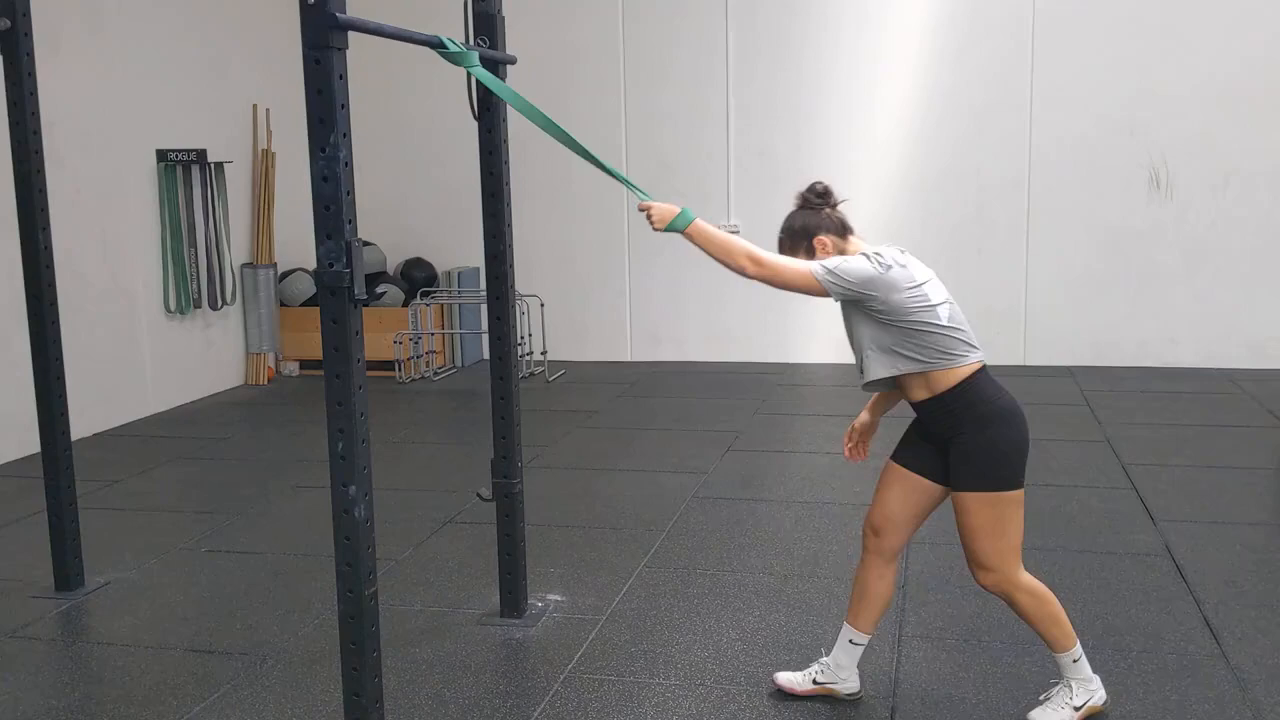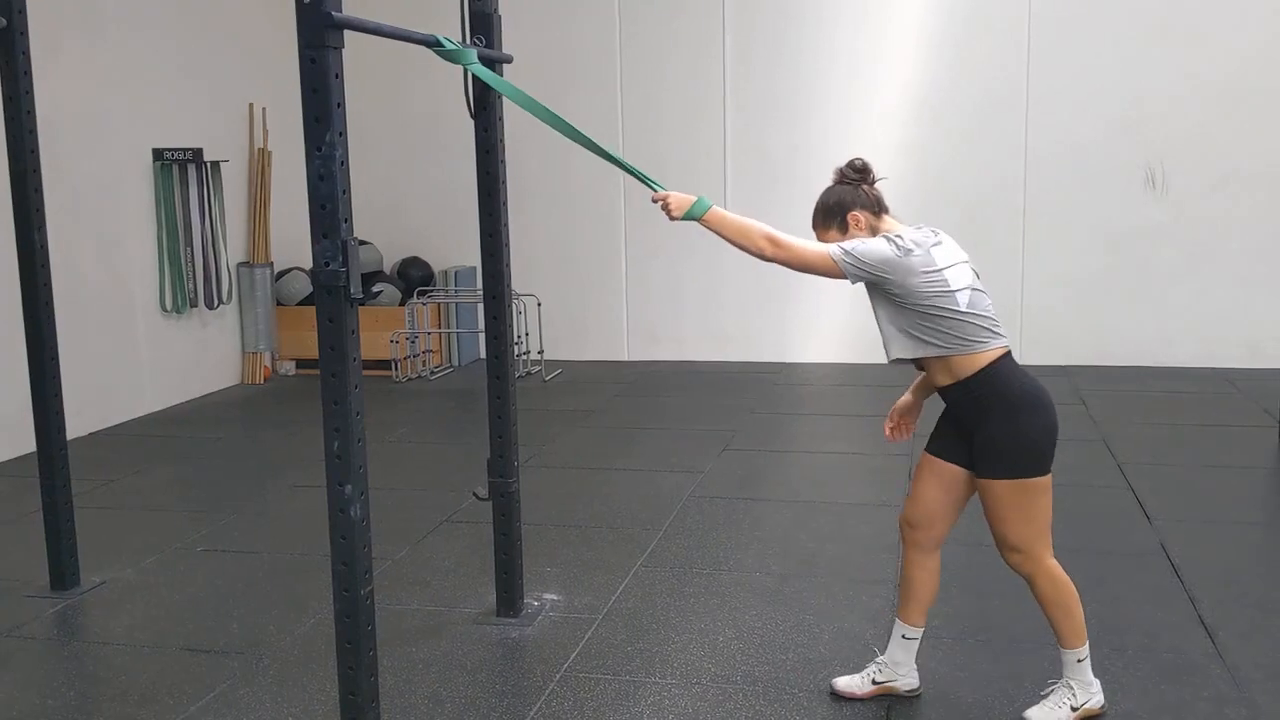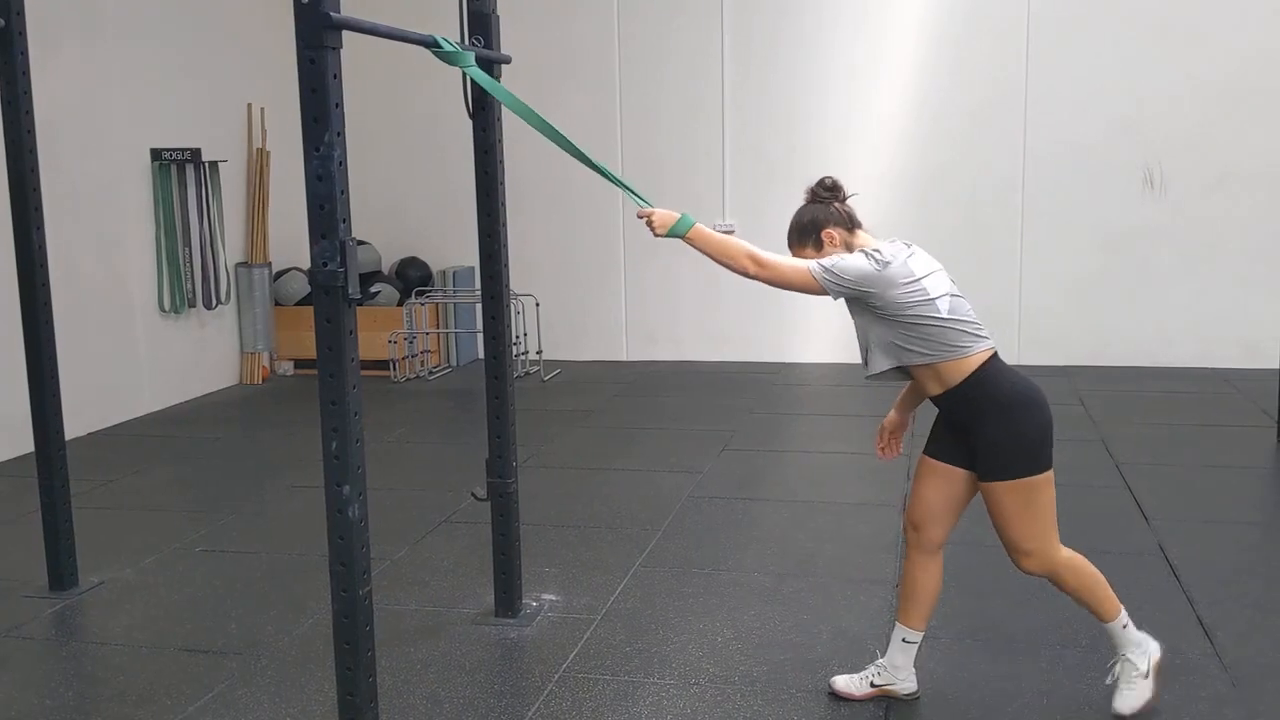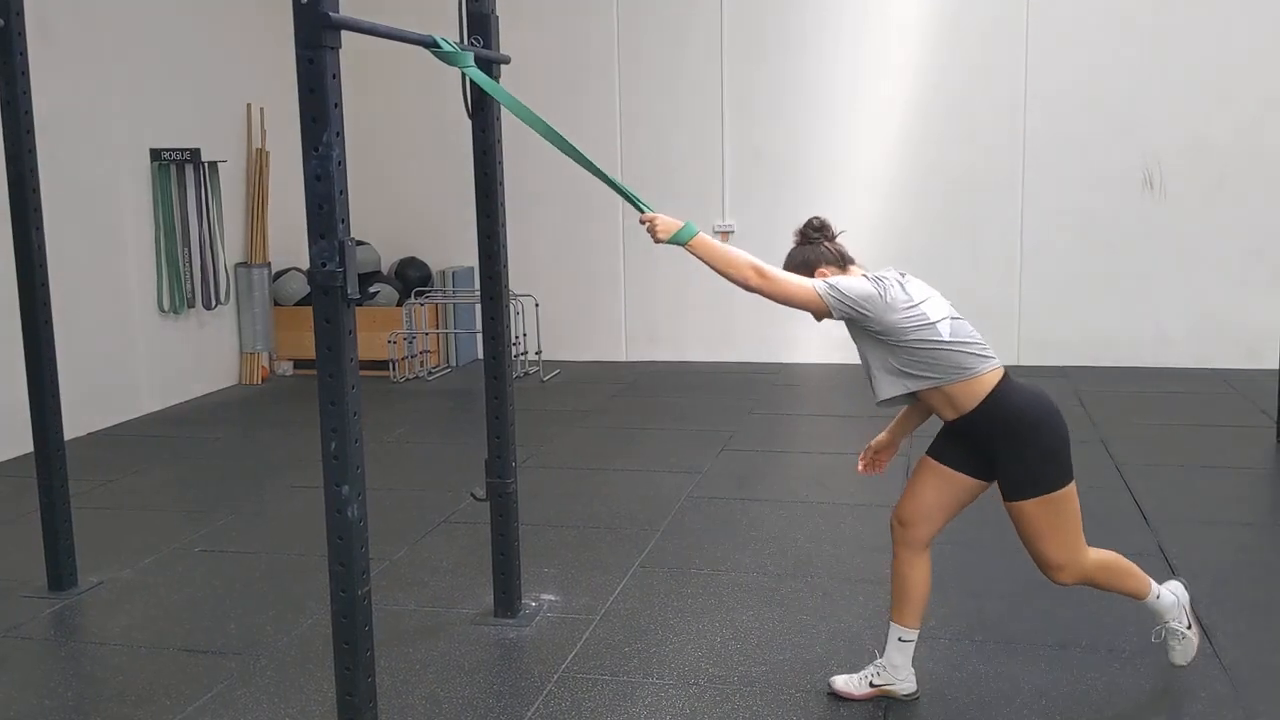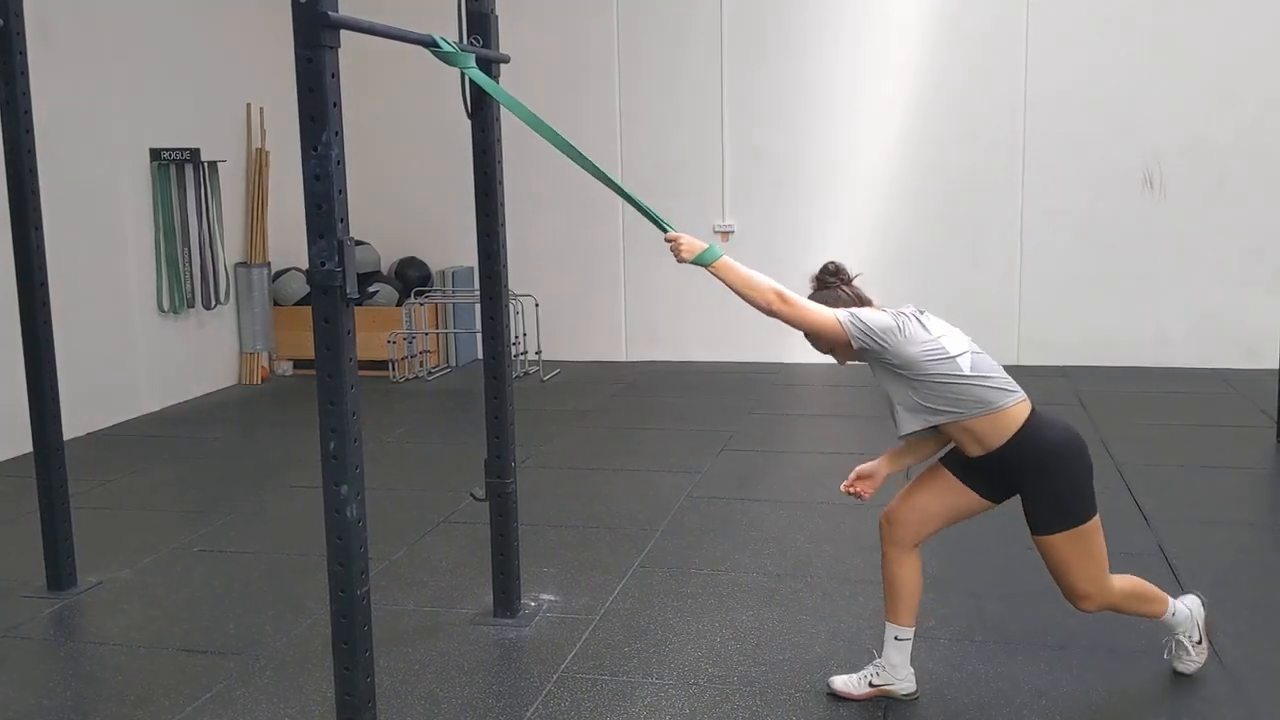
dt=0.3s
person 1, frame 1
left shoulder: (867, 273)
right shoulder: (884, 265)
left elbow: (757, 266)
left wrist: (681, 219)
right wrist: (873, 412)
left hip: (984, 425)
right hip: (939, 424)
left knee: (995, 571)
right knee: (880, 537)
right ankle: (838, 671)
person 1, frame 2
left shoulder: (890, 255)
right shoulder: (922, 242)
left elbow: (775, 247)
left wrist: (698, 210)
right wrist: (917, 394)
left hip: (1010, 411)
right hip: (967, 411)
left knee: (1026, 555)
right knee: (919, 530)
right ankle: (898, 669)
person 1, frame 3
left shoulder: (870, 270)
right shoulder: (894, 256)
left elbow: (756, 263)
left wrist: (681, 224)
right wrist: (901, 411)
left hip: (1005, 412)
right hip: (964, 414)
left knee: (1034, 554)
right knee: (921, 533)
left ankle: (1134, 650)
right ankle: (895, 672)
person 1, frame 4
left shoulder: (867, 294)
right shoulder: (888, 287)
left elbow: (758, 277)
left wrist: (684, 234)
right wrist: (893, 435)
left hip: (1021, 427)
right hip: (973, 428)
left knee: (1063, 565)
right knee: (909, 528)
left ankle: (1166, 600)
right ankle: (895, 671)
person 1, frame 5
left shoulder: (885, 330)
right shoulder: (899, 335)
left elbow: (780, 302)
right elbow: (938, 425)
left wrist: (709, 255)
right wrist: (883, 465)
left hip: (1045, 458)
right hip: (994, 456)
left knee: (1089, 592)
right knee: (898, 526)
left ankle: (1181, 612)
right ankle: (894, 671)
